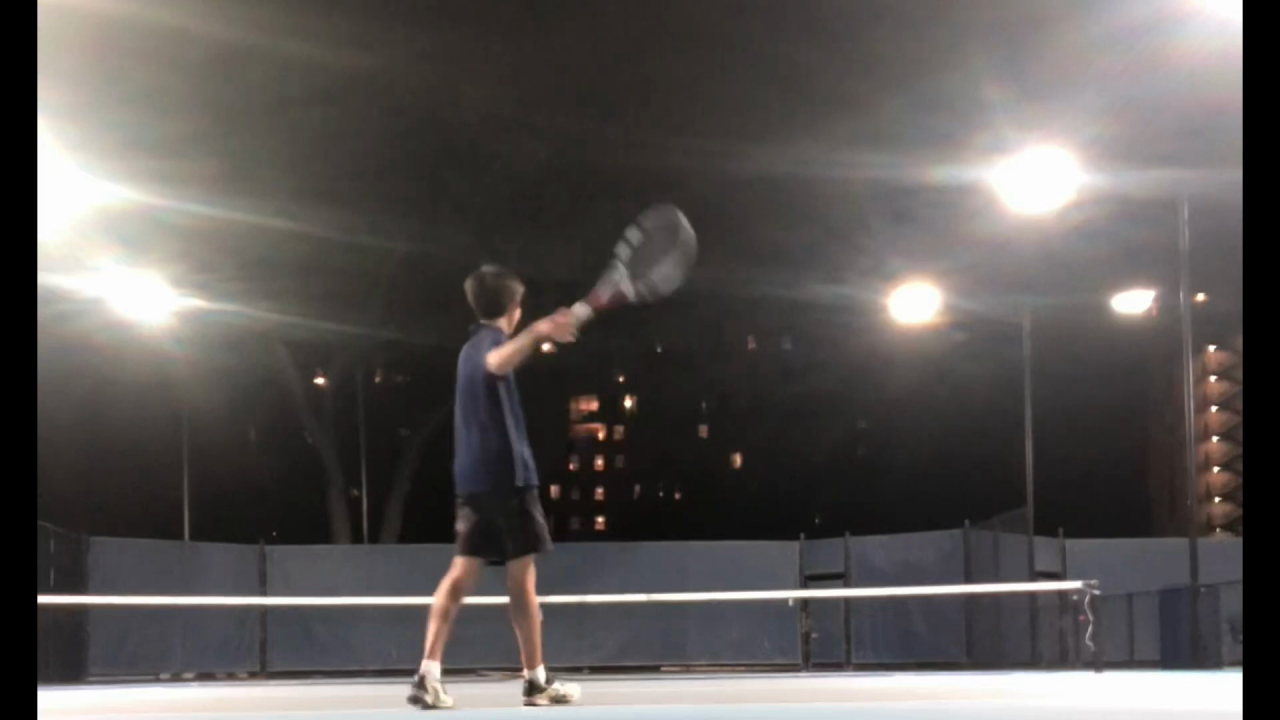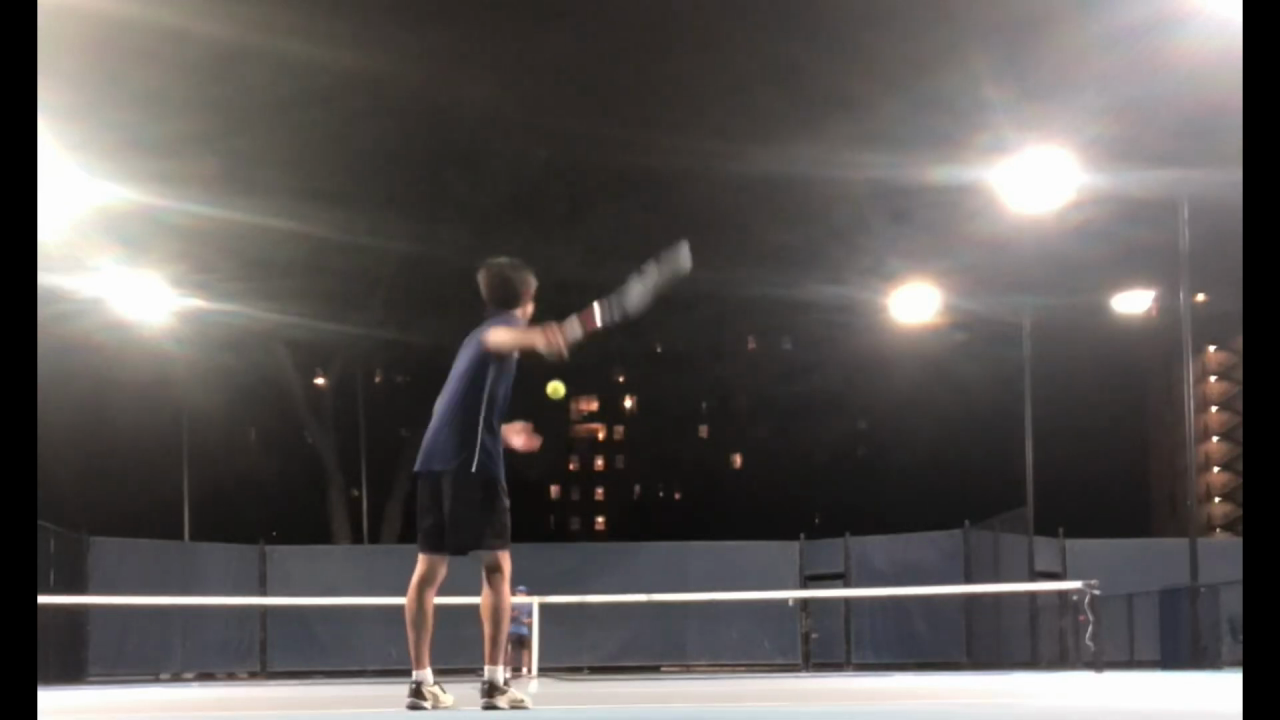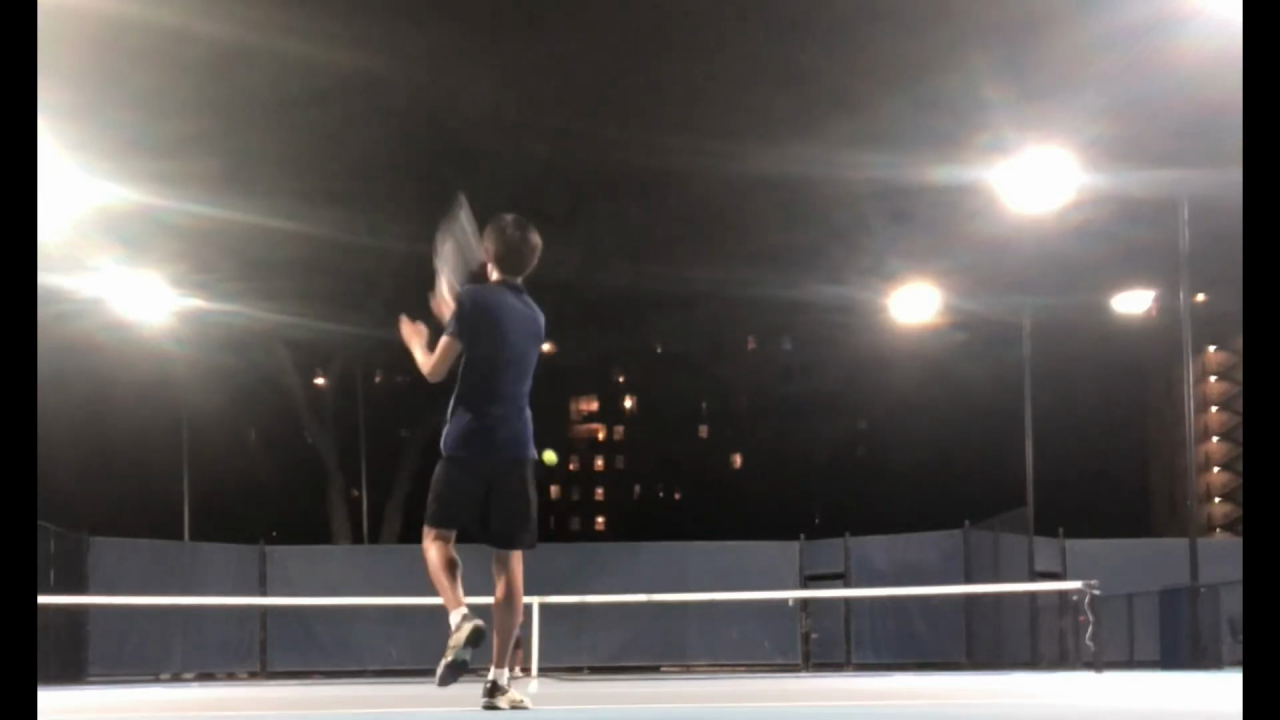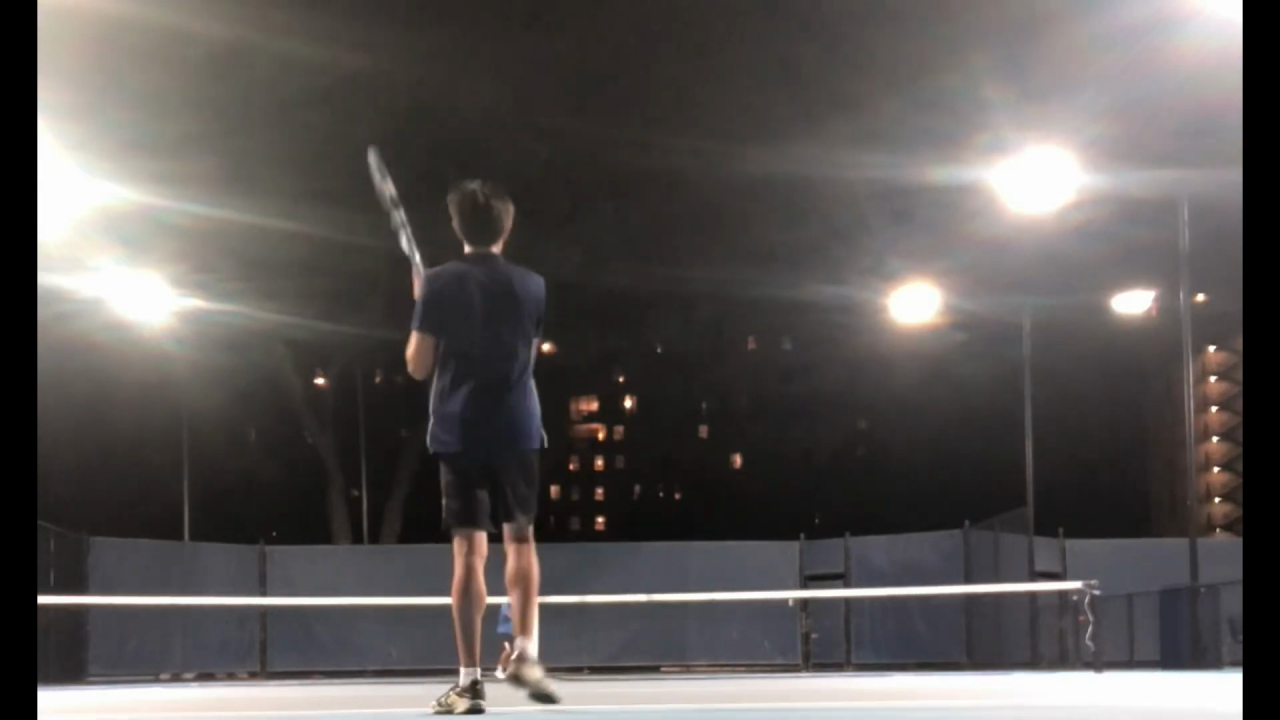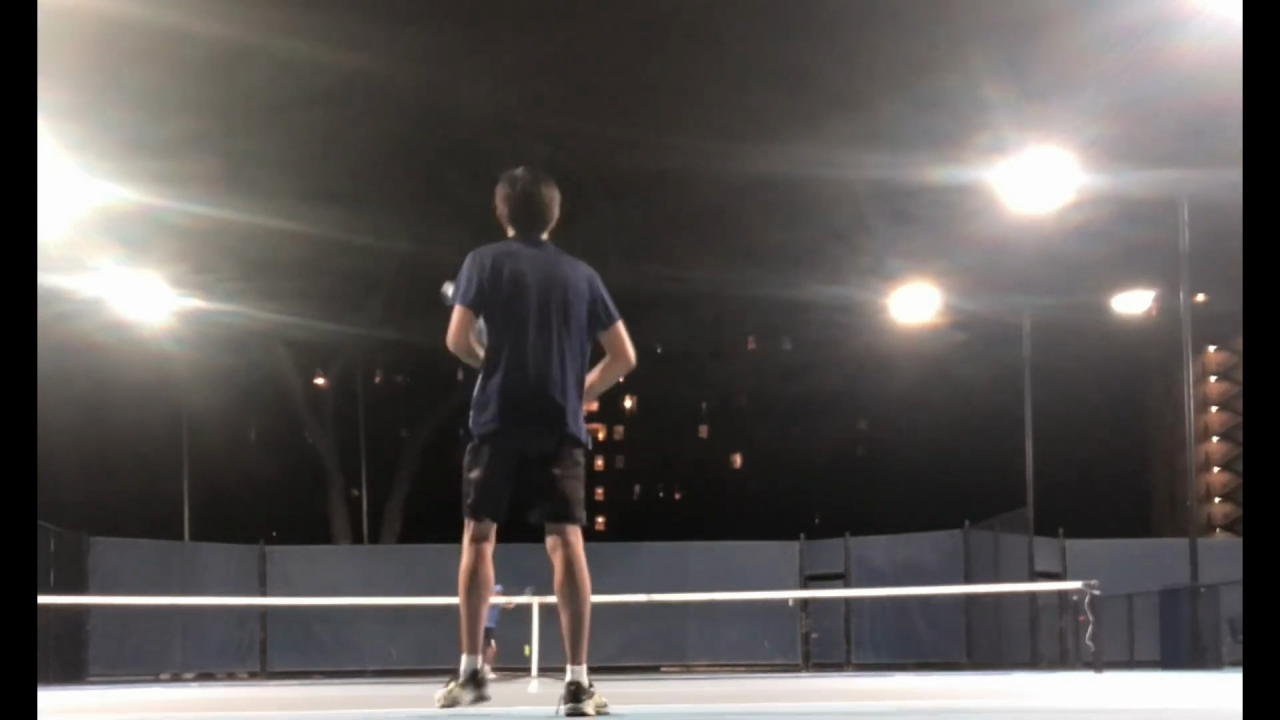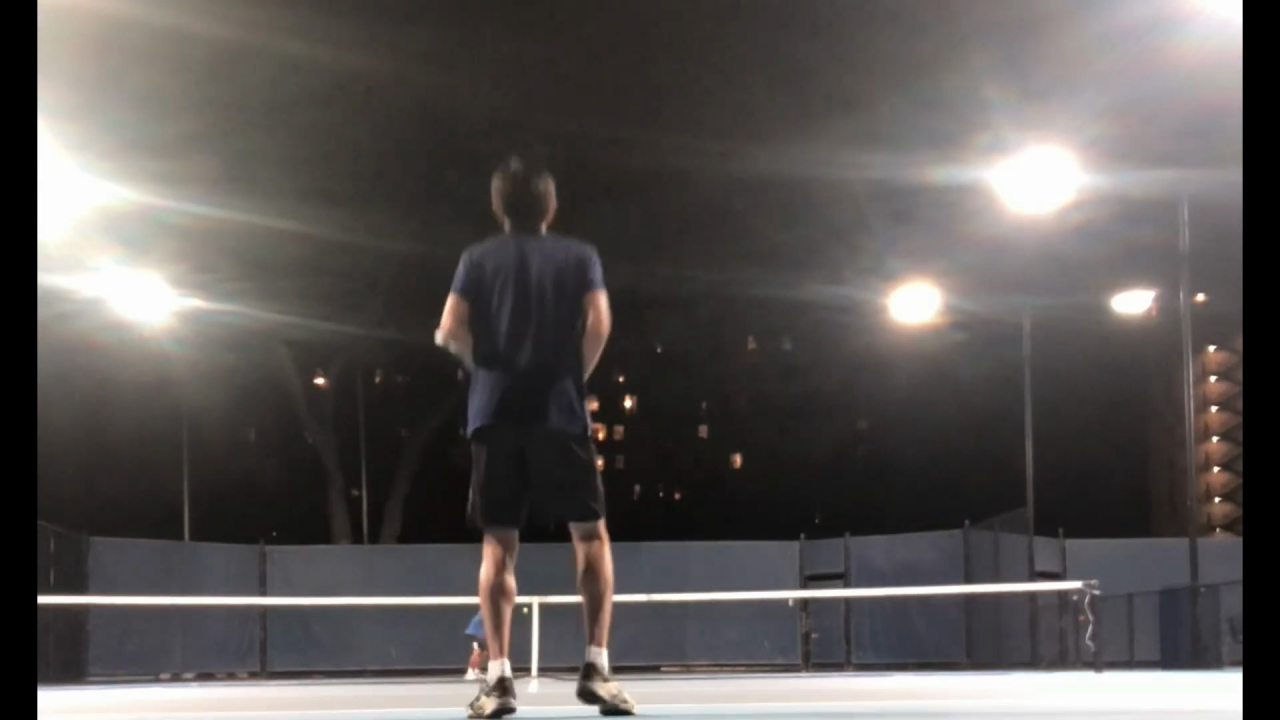
dt=0.5s
person 1, frame 1
left shoulder: (470, 350)
right shoulder: (495, 339)
right elbow: (497, 363)
right wrist: (539, 332)
left hip: (471, 478)
right hip: (508, 473)
left knee: (460, 576)
right knee: (522, 576)
left ankle: (427, 676)
right ankle: (536, 681)
person 1, frame 2
left shoulder: (476, 338)
right shoulder: (506, 325)
right elbow: (498, 339)
right wrist: (536, 337)
left hip: (433, 458)
right hip: (472, 460)
left knee: (428, 570)
right knee: (496, 567)
left ankle: (421, 680)
right ankle: (494, 681)
person 1, frame 3
left shoulder: (475, 300)
right shoulder: (534, 315)
left elbow: (436, 370)
left wrist: (415, 341)
left hip: (468, 443)
right hip: (516, 449)
left knee: (437, 536)
right knee: (510, 564)
left ankle: (461, 621)
right ankle: (499, 682)
person 1, frame 4
left shoulder: (439, 284)
right shoulder: (532, 286)
left elbow: (418, 366)
left hip: (460, 433)
right hip: (518, 432)
left knee: (470, 550)
right knee: (520, 539)
left ankle: (469, 683)
right ankle: (526, 651)
person 1, frame 5
left shoulder: (484, 261)
right shoulder: (583, 275)
left elbow: (457, 339)
right elbow: (624, 355)
left hip: (499, 418)
right hip: (560, 425)
left knee: (478, 538)
right knee: (566, 545)
left ankle: (469, 669)
person 1, frame 6
left shoulder: (476, 258)
right shoulder: (580, 255)
left elbow: (450, 330)
right elbow: (599, 322)
right wrist: (577, 379)
left hip: (494, 414)
right hip: (558, 413)
left knee: (498, 547)
right knee: (591, 539)
right ankle: (595, 665)
